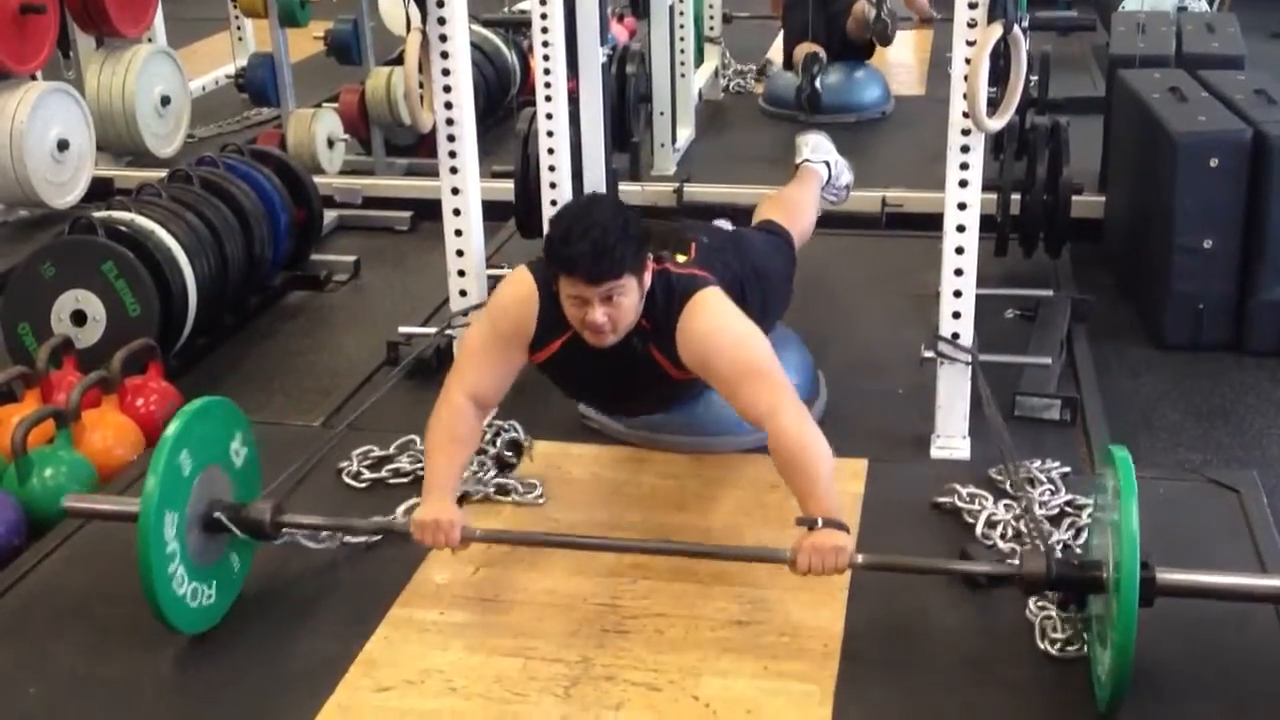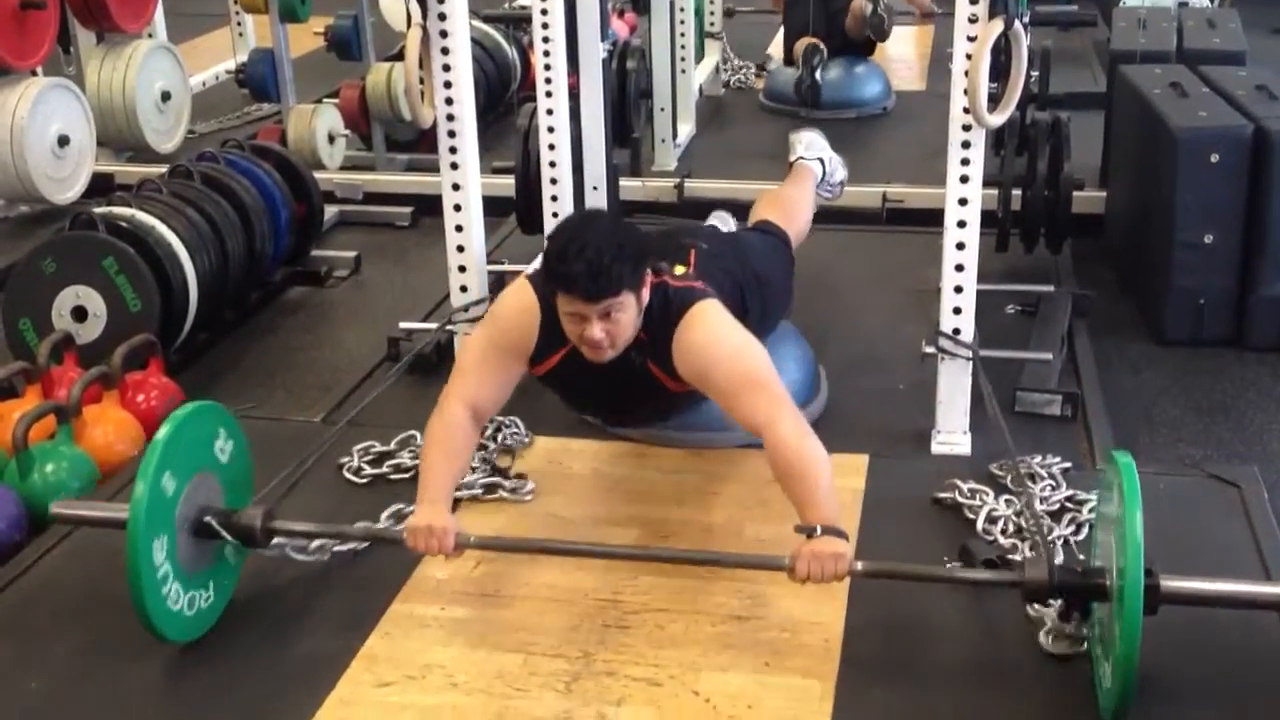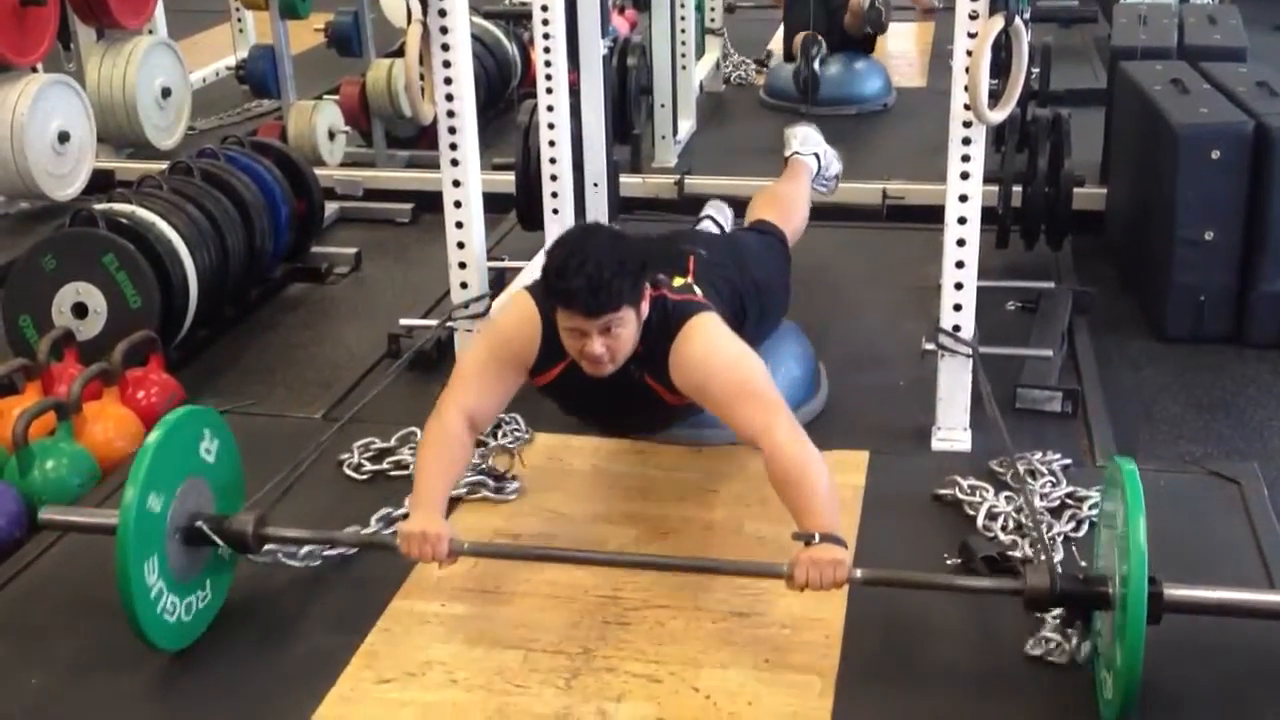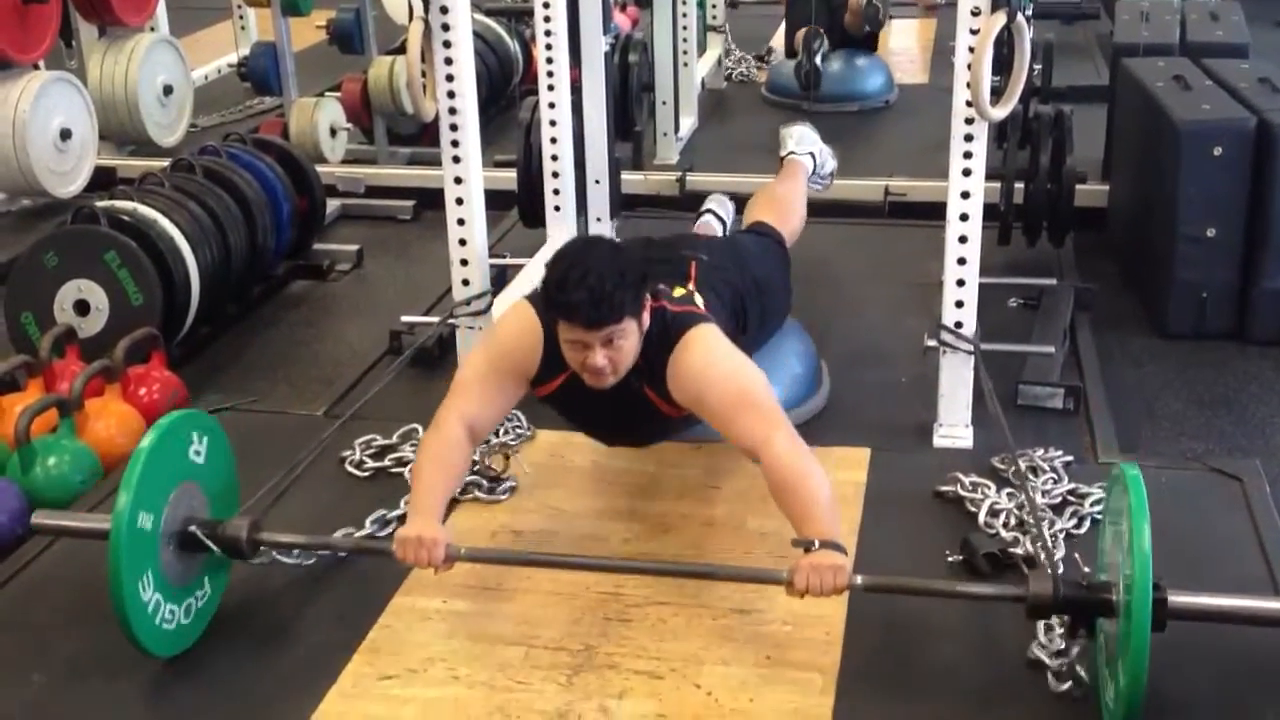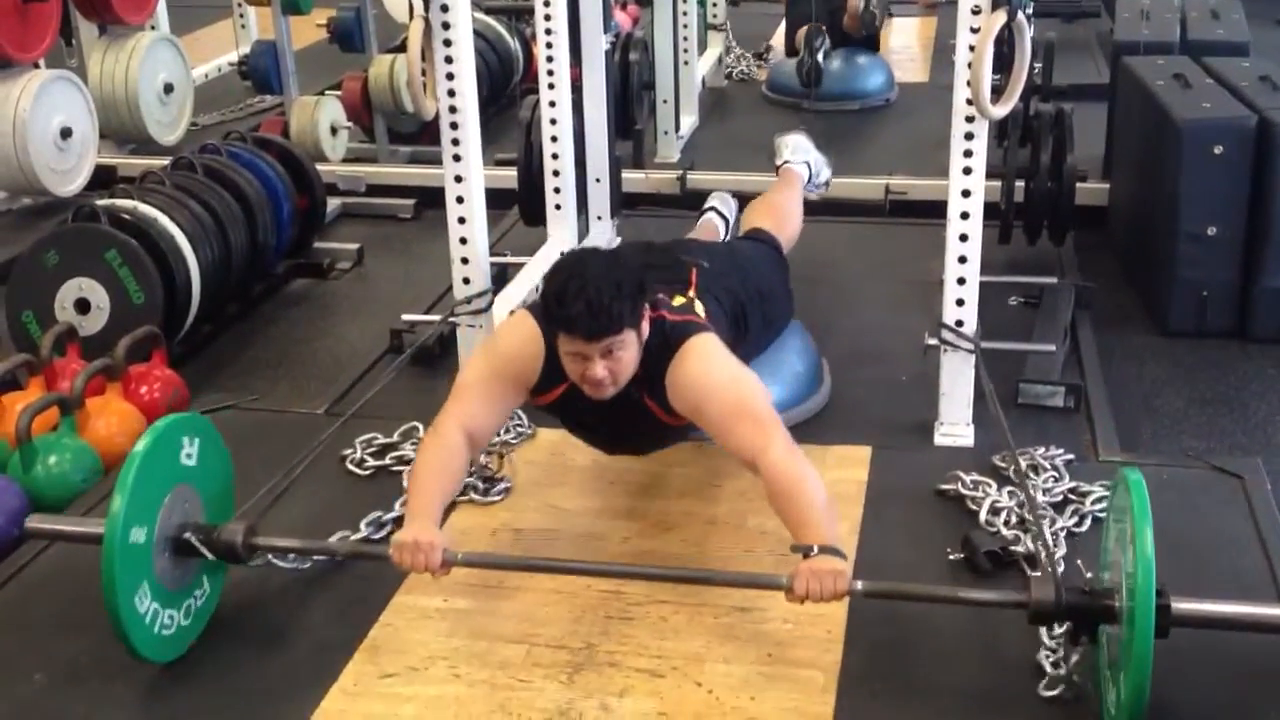
dt=0.1s
person 1, frame 1
left shoulder: (700, 315)
right shoulder: (526, 298)
left elbow: (781, 415)
right elbow: (465, 398)
left wrist: (825, 523)
right wrist: (438, 497)
left hip: (734, 274)
left knee: (771, 239)
left ankle: (815, 165)
right ankle: (715, 234)
person 1, frame 2
left shoulder: (695, 326)
right shoulder: (526, 310)
left elbow: (781, 424)
right elbow: (461, 407)
left wrist: (824, 532)
right wrist: (432, 506)
left hip: (730, 272)
left knee: (768, 238)
left ankle: (809, 162)
right ankle: (713, 233)
person 1, frame 3
left shoulder: (694, 340)
right shoulder: (526, 320)
left elbow: (777, 434)
right elbow: (458, 415)
left wrist: (822, 539)
right wrist: (426, 513)
left hip: (733, 280)
right hip: (658, 262)
left knee: (765, 237)
left ankle: (804, 158)
right ankle: (710, 226)
person 1, frame 4
left shoulder: (692, 349)
right shoulder: (528, 331)
left elbow: (777, 444)
right elbow: (457, 422)
left wrist: (822, 546)
right wrist: (423, 519)
left hip: (729, 280)
right hip: (645, 262)
left knee: (761, 241)
left ankle: (799, 157)
right ankle: (711, 222)
person 1, frame 5
left shoulder: (691, 359)
right shoulder: (528, 340)
left elbow: (774, 452)
right elbow: (456, 429)
left wrist: (821, 551)
right wrist: (421, 523)
left hip: (732, 288)
right hip: (641, 267)
left knee: (760, 247)
left ankle: (795, 165)
right ankle: (714, 219)
